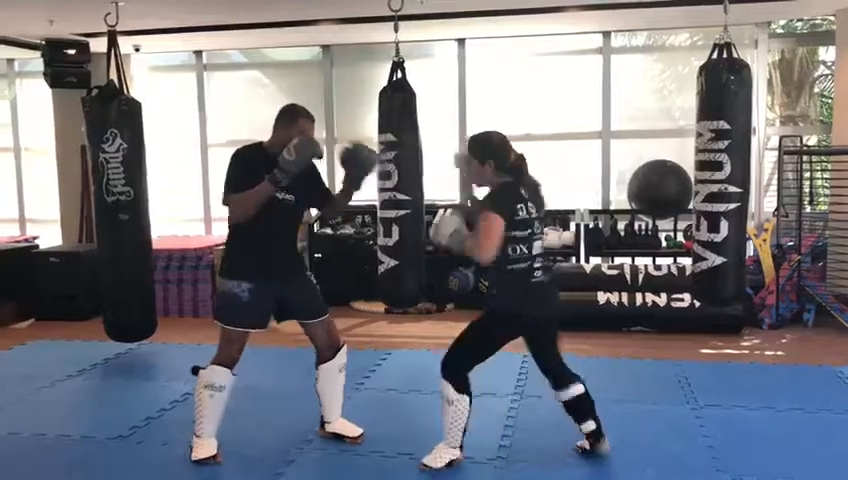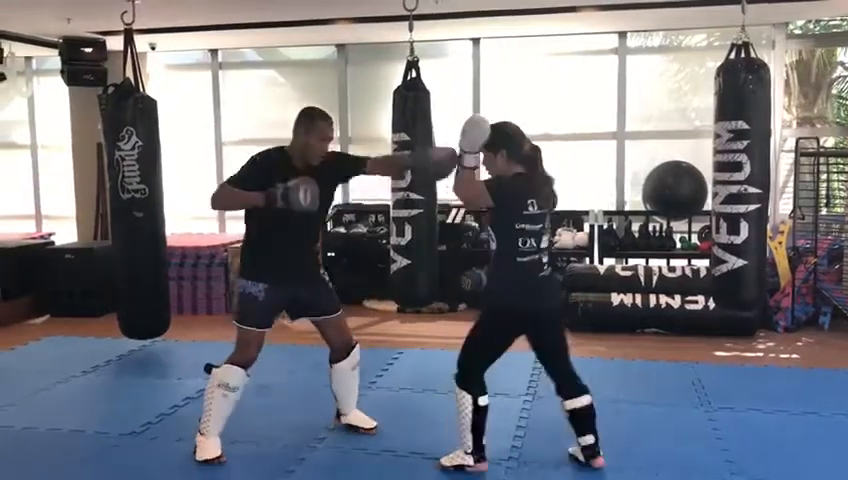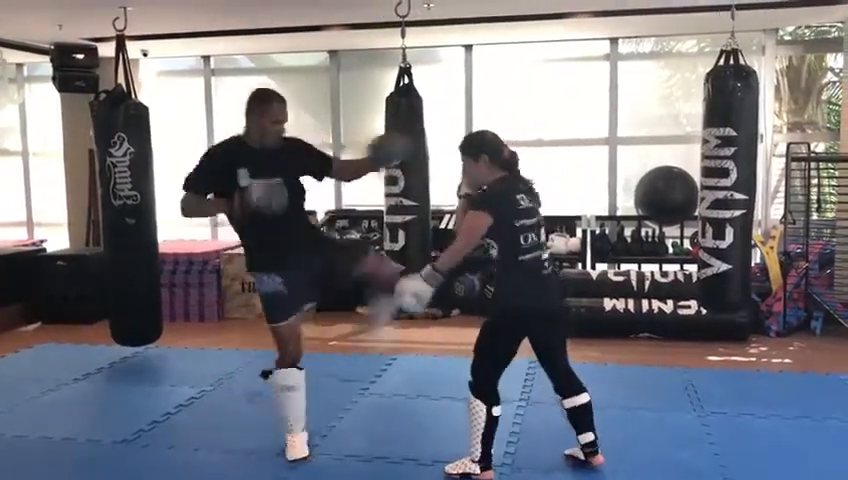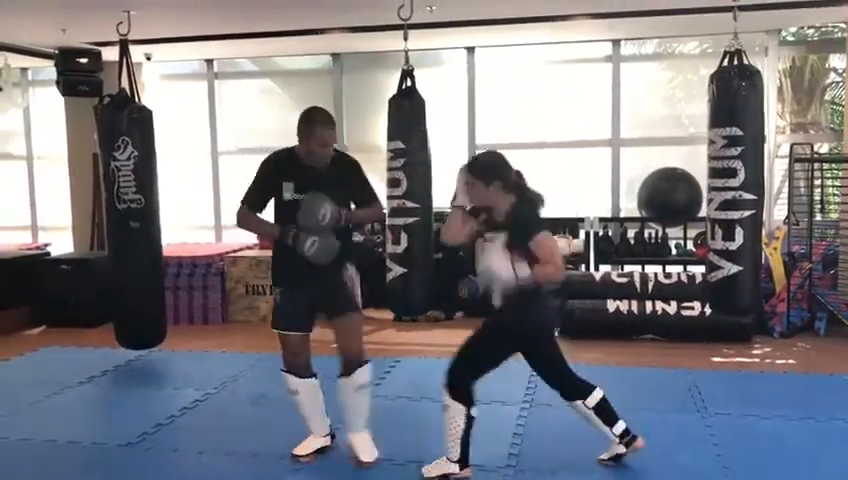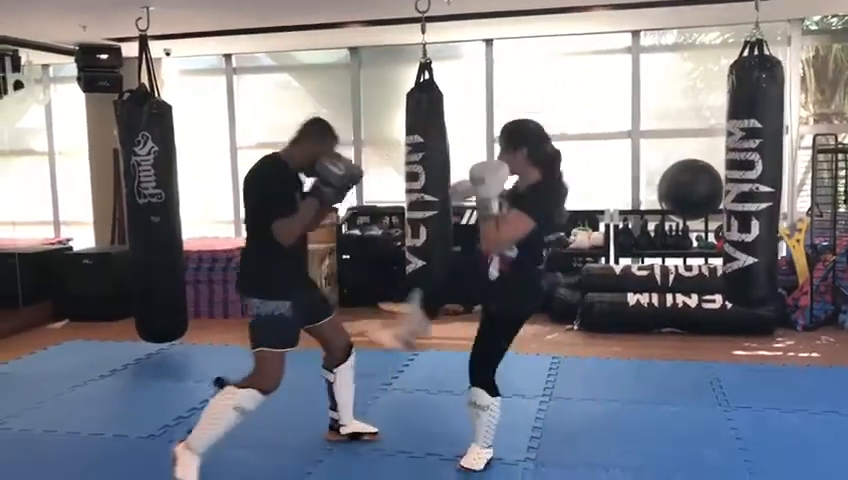
dt=1s
person 1, frame 1
left shoulder: (305, 168)
right shoulder: (247, 159)
left elbow: (332, 209)
right elbow: (237, 210)
left wrist: (353, 182)
right wrist: (279, 174)
left hip: (290, 271)
right hip: (246, 273)
left knee: (330, 342)
right knee: (229, 354)
left ankle: (332, 420)
right ankle: (203, 437)
person 1, frame 2
left shoulder: (332, 164)
right shoulder: (266, 163)
left elbow: (384, 165)
right elbow: (219, 199)
left wrist: (420, 158)
right wrist: (272, 196)
left hip: (307, 272)
right hip: (262, 274)
left knee: (343, 341)
right knee: (245, 355)
left ankle: (347, 412)
right ankle: (208, 435)
person 1, frame 3
left shoulder: (290, 149)
right shoulder: (222, 157)
left elbow: (340, 170)
right elbow: (187, 207)
left wrist: (375, 159)
right wrist: (236, 203)
left hip: (309, 243)
right hip: (273, 266)
left knee: (383, 273)
right knee: (290, 350)
right ankle: (296, 432)
person 1, frame 4
left shoulder: (347, 166)
right shoulder: (276, 166)
left elbow: (376, 211)
right elbow: (244, 216)
left wrist: (345, 217)
right wrist: (284, 234)
left hip: (336, 268)
right hip: (291, 275)
left knee: (353, 351)
right knee: (296, 361)
left ankle: (358, 432)
right ankle: (320, 432)
person 1, frame 5
left shoulder: (289, 175)
right shoulder: (267, 175)
left elbow: (306, 221)
right elbow: (285, 235)
left wrist: (332, 193)
right wrist: (319, 194)
left hip: (295, 280)
right hip: (267, 290)
left knee: (341, 345)
right knee: (266, 379)
left ankle: (342, 422)
right ankle: (189, 450)
person 2, frame 1
left shoulder: (498, 201)
right shoulder: (525, 189)
left elbow: (484, 253)
left wrist: (454, 235)
left hip: (512, 305)
right hip: (540, 299)
left knee: (454, 367)
right knee: (555, 370)
left ankle: (451, 448)
right ankle: (596, 438)
person 2, frame 2
left shoulder: (505, 189)
right shoulder: (540, 186)
left elbow: (461, 189)
left wrist: (468, 152)
left hip: (509, 300)
right hip: (546, 296)
left knee: (468, 371)
right knee: (562, 370)
left ankle: (474, 455)
right ankle: (591, 449)
person 2, frame 3
left shoulder: (491, 197)
right shoulder: (522, 188)
left elbow: (462, 245)
left wrist: (426, 277)
right wrist: (471, 197)
left hip: (516, 302)
right hip: (547, 297)
left knee: (483, 380)
right knee: (559, 371)
right ankle: (590, 448)
person 2, frame 4
left shoulder: (525, 218)
right shoulder: (486, 213)
left elbow: (556, 268)
right elbow: (450, 236)
left wrist: (516, 273)
right wrist: (462, 201)
left hip: (518, 316)
right hip: (533, 315)
left knee: (458, 379)
right knee: (563, 378)
right ankle: (625, 437)
person 2, frame 5
left shoulder: (541, 197)
right shoulder: (528, 188)
left elbow: (493, 242)
left wrist: (487, 199)
right wrist: (489, 196)
left hip: (514, 295)
right hip: (499, 280)
left knee: (482, 368)
left ankle: (482, 446)
right ankle: (408, 332)
